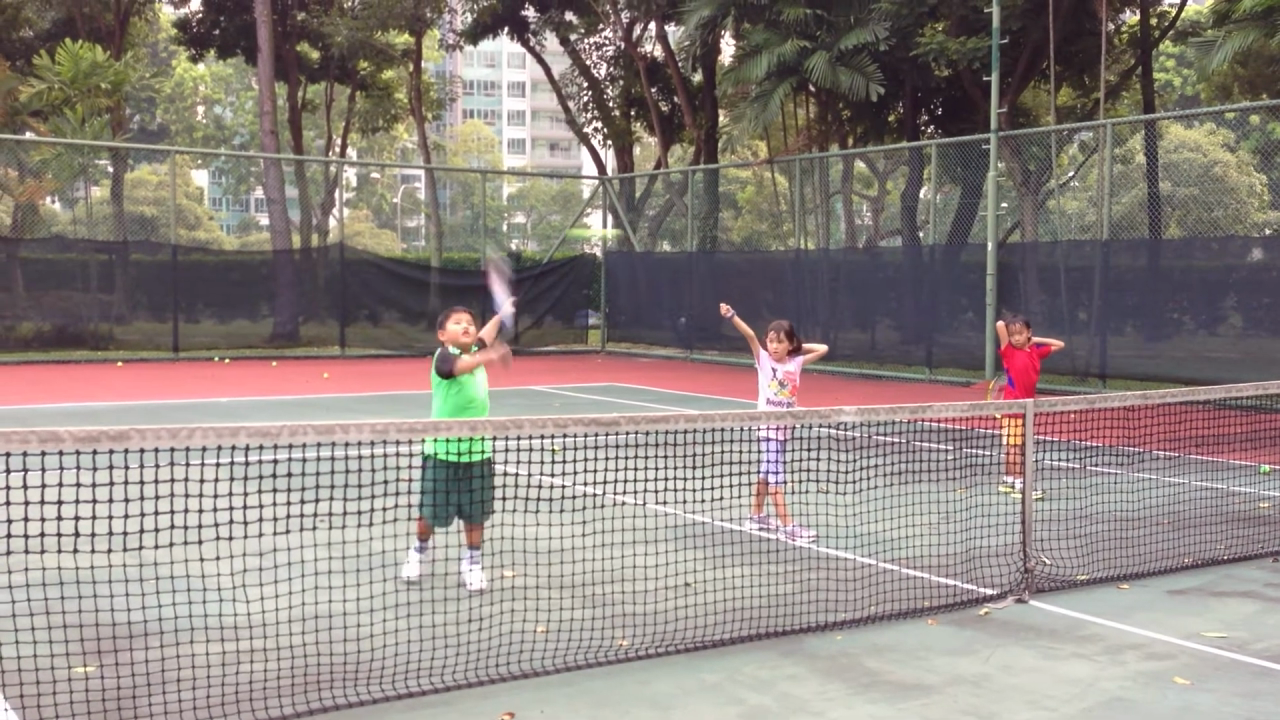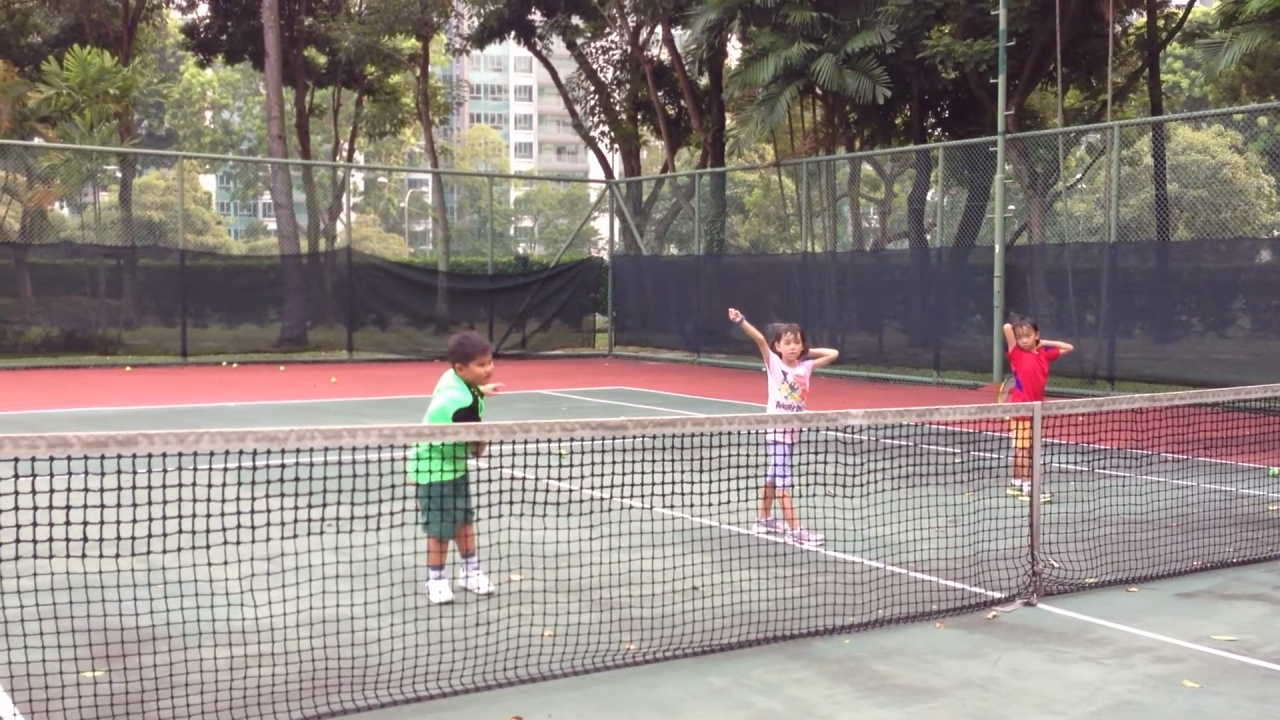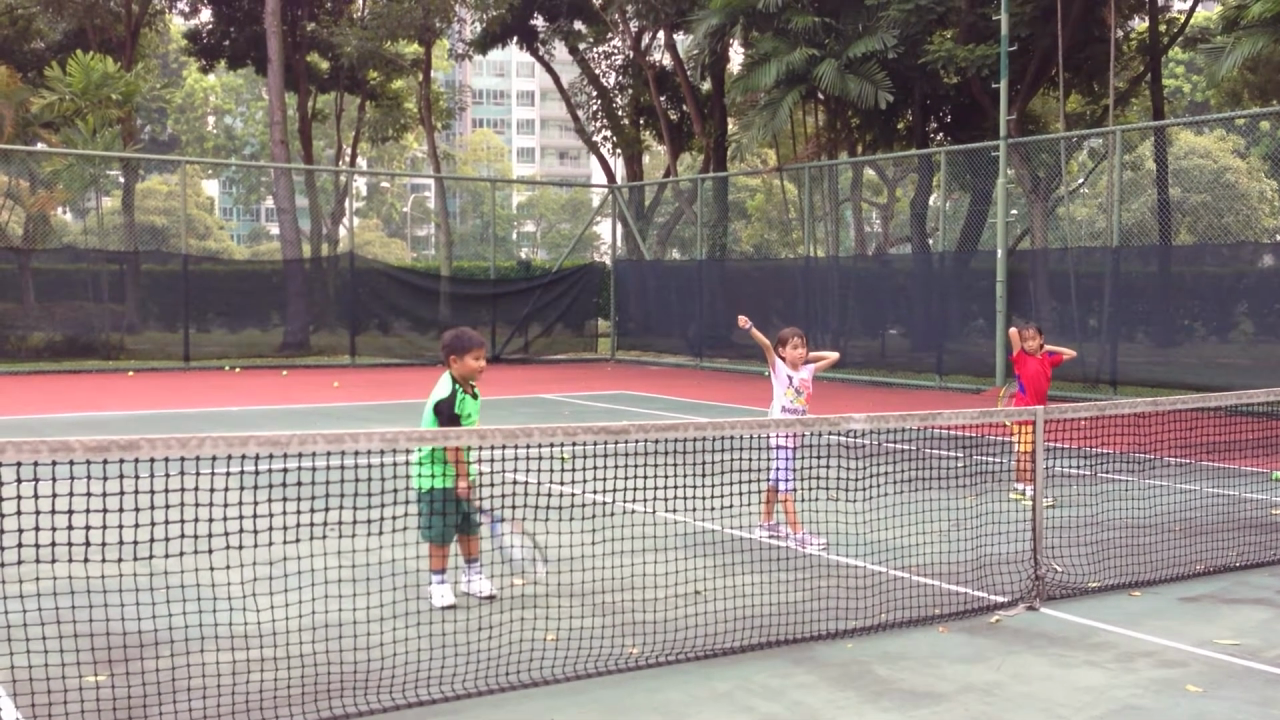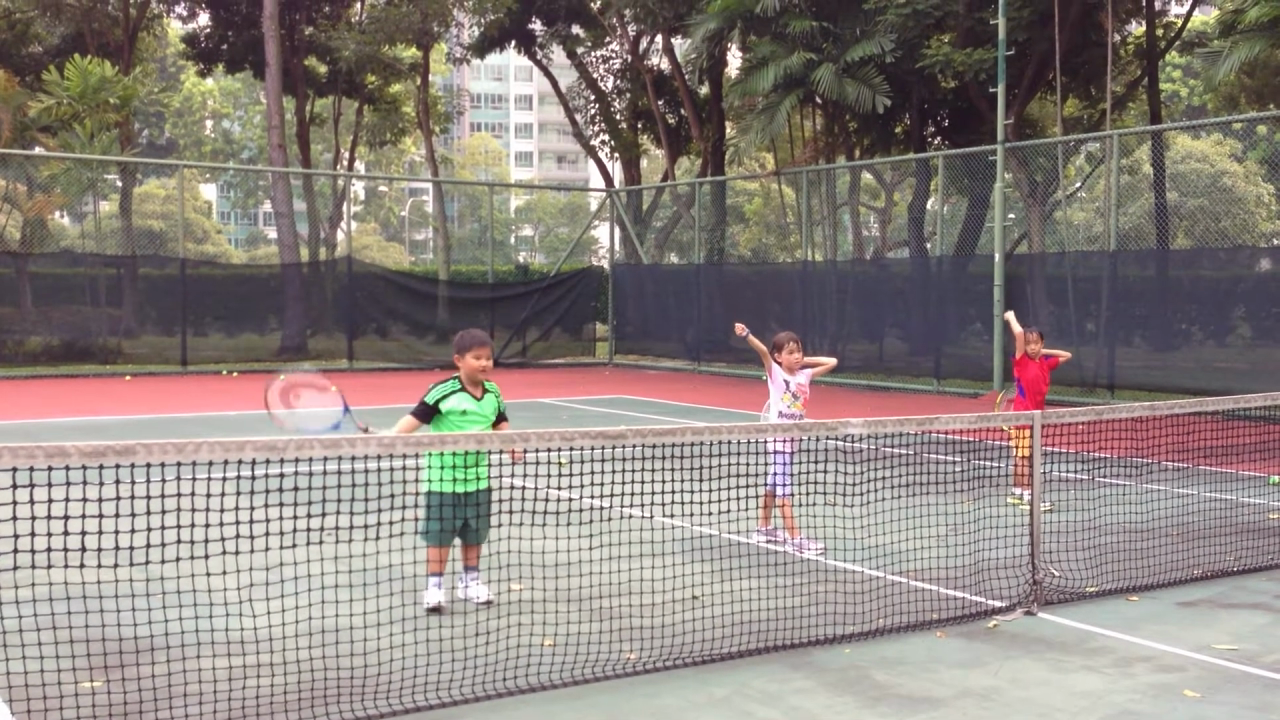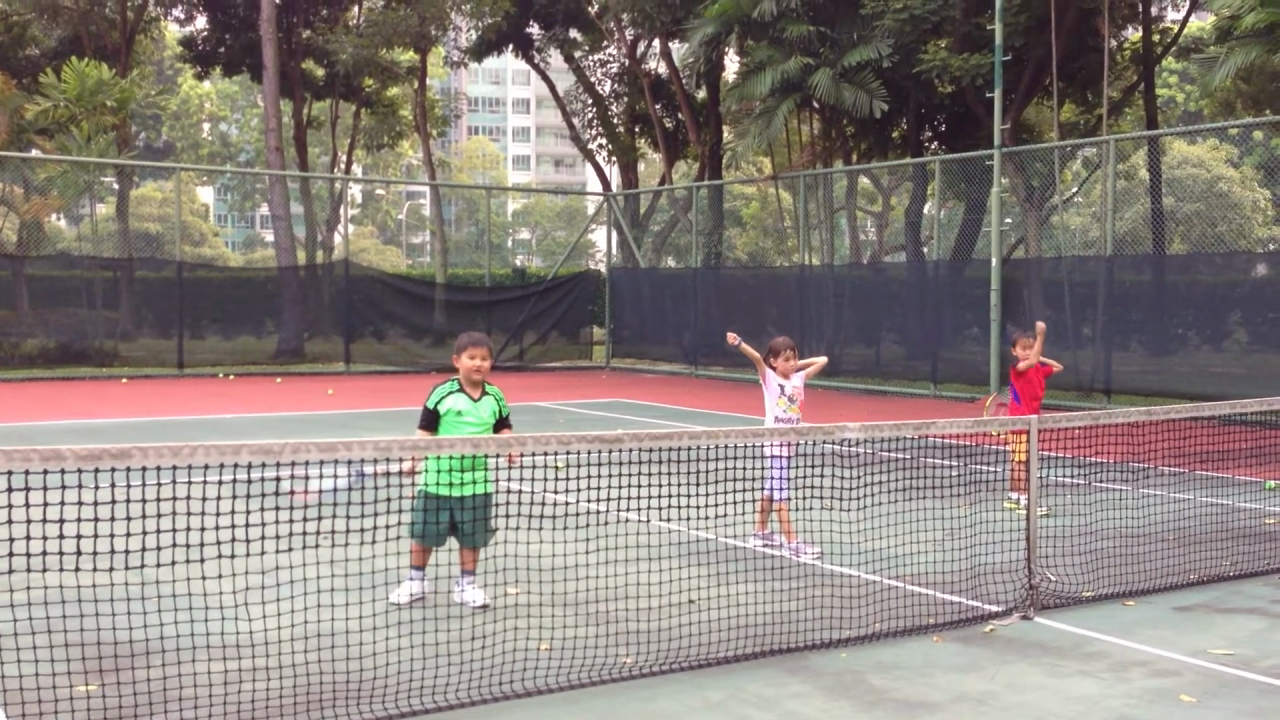
dt=0.4s
person 1, frame 1
left shoulder: (474, 355)
right shoulder: (445, 357)
left elbow: (484, 340)
right elbow: (460, 366)
left wrist: (499, 316)
right wrist: (488, 355)
left hip: (477, 448)
right hip: (444, 448)
left knee: (476, 513)
right knee: (433, 509)
left ankle: (472, 564)
right ankle: (420, 550)
person 1, frame 2
left shoulder: (454, 378)
right shoulder: (464, 403)
right elbow: (476, 440)
left wrist: (482, 389)
right wrist: (477, 450)
left hip: (453, 462)
right hip: (434, 466)
left knee: (464, 519)
right knee: (442, 525)
left ankle: (471, 571)
right ankle: (437, 578)
person 1, frame 3
left shoulder: (465, 385)
right shoulder: (448, 396)
right wrist: (461, 477)
left hip: (458, 471)
right hip: (438, 473)
left knee: (469, 526)
right knee: (441, 532)
left ankle: (473, 575)
right ankle: (439, 584)
person 1, frame 4
left shoulder: (493, 393)
right shoulder: (443, 391)
left elbow: (500, 422)
right elbow: (417, 417)
right wrist: (393, 434)
left hip: (477, 476)
right hip: (443, 477)
left knee: (474, 532)
right knee: (440, 534)
left ankle: (470, 582)
right ankle: (435, 587)
person 1, frame 5
left shoulder: (495, 397)
right shoulder: (442, 394)
left elbow: (503, 428)
right elbow: (426, 430)
right wrist: (413, 457)
left hip: (476, 481)
right hip: (438, 478)
left knee: (472, 537)
right knee: (425, 532)
left ankle: (466, 585)
right ankle: (415, 581)
person 2, frame 1
left shoulder: (795, 363)
right shoulder: (763, 360)
left elbow: (823, 349)
right elbow: (750, 335)
left wrist: (799, 347)
right wrist: (731, 316)
left hip: (785, 425)
right hip: (769, 426)
left knee: (766, 473)
right knee: (776, 476)
left ankle: (756, 517)
right ankle: (786, 526)
person 2, frame 2
left shoulder: (805, 367)
right shoulder: (774, 364)
left elbow: (833, 354)
right elbow: (759, 339)
left wrist: (808, 351)
right wrist: (740, 320)
left hip: (792, 429)
right hip: (777, 429)
left knee: (773, 476)
right knee: (783, 479)
left ankle: (763, 520)
right ankle: (794, 529)
person 2, frame 3
left shoulder: (807, 371)
right shoulder: (778, 368)
left elbow: (834, 356)
right elbow: (766, 346)
left wrist: (809, 355)
right wrist: (749, 328)
left hip: (795, 434)
right hip: (781, 433)
left knee: (777, 480)
right knee: (786, 484)
left ankle: (766, 524)
right ankle: (797, 534)
person 2, frame 4
left shoulder: (804, 375)
right shoulder: (775, 373)
left elbow: (832, 362)
right elbow: (763, 351)
left wrist: (806, 360)
right wrist: (746, 334)
left hip: (792, 438)
right hip: (778, 438)
left knee: (773, 485)
right knee: (784, 489)
left ankle: (764, 529)
right ankle: (794, 538)
person 2, frame 5
left shoulder: (798, 378)
right shoulder: (770, 378)
left elbow: (823, 360)
right elbow: (757, 359)
left wrist: (800, 364)
right wrist: (739, 343)
left hip: (789, 442)
right hip: (775, 442)
left knee: (771, 490)
right knee: (781, 493)
left ankle: (760, 533)
right ankle: (791, 542)
person 3, frame 1
left shoulder: (1036, 351)
right shoulder: (1009, 351)
left elbow: (1060, 344)
right elbow: (999, 324)
left wrist: (1036, 340)
right wrist: (1005, 324)
left knee: (1013, 446)
right knee: (1015, 446)
left ankle: (1009, 481)
right ankle: (1019, 484)
person 3, frame 2
left shoulder: (1044, 354)
right shoulder: (1016, 354)
left elbow: (1068, 347)
right elbow: (1007, 327)
left wrist: (1044, 342)
right wrist: (1012, 328)
left knee: (1022, 449)
right knee: (1023, 449)
left ankle: (1016, 484)
right ankle: (1027, 488)
person 3, frame 3
left shoulder: (1048, 359)
right shoulder: (1021, 358)
left elbow: (1072, 354)
right elbow: (1012, 331)
left wrist: (1047, 347)
right wrist: (1019, 332)
left knee: (1024, 452)
right knee: (1026, 453)
left ankle: (1019, 488)
right ankle: (1029, 491)
person 3, frame 4
left shoulder: (1045, 363)
right shoulder: (1021, 361)
left elbow: (1067, 356)
right elbow: (1019, 333)
left wrist: (1044, 352)
right wrist: (1011, 317)
left knee: (1022, 456)
right knee: (1024, 457)
left ankle: (1017, 492)
right ankle: (1027, 496)
person 3, frame 5
left shoulder: (1040, 369)
right shoulder: (1018, 368)
left elbow: (1058, 367)
right elbow: (1030, 360)
left wrist: (1041, 358)
right wrist: (1040, 336)
left knee: (1019, 461)
right knee: (1022, 461)
left ankle: (1013, 497)
right ankle: (1024, 500)
